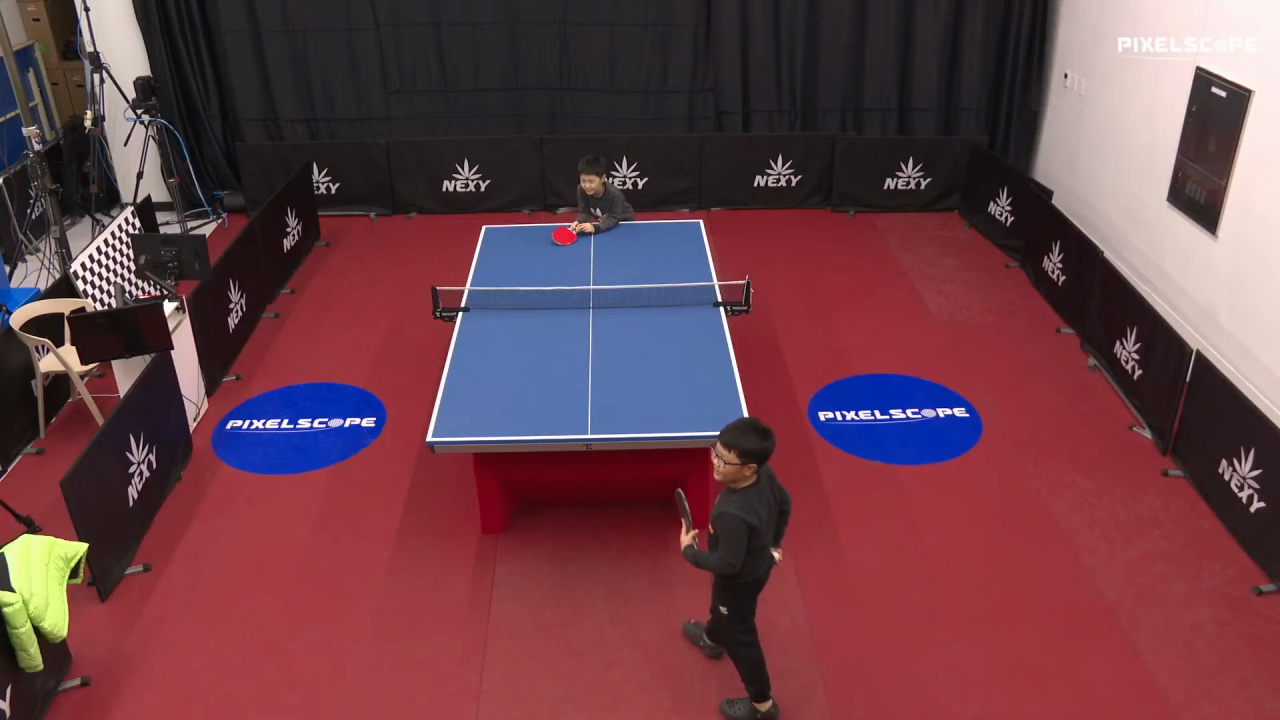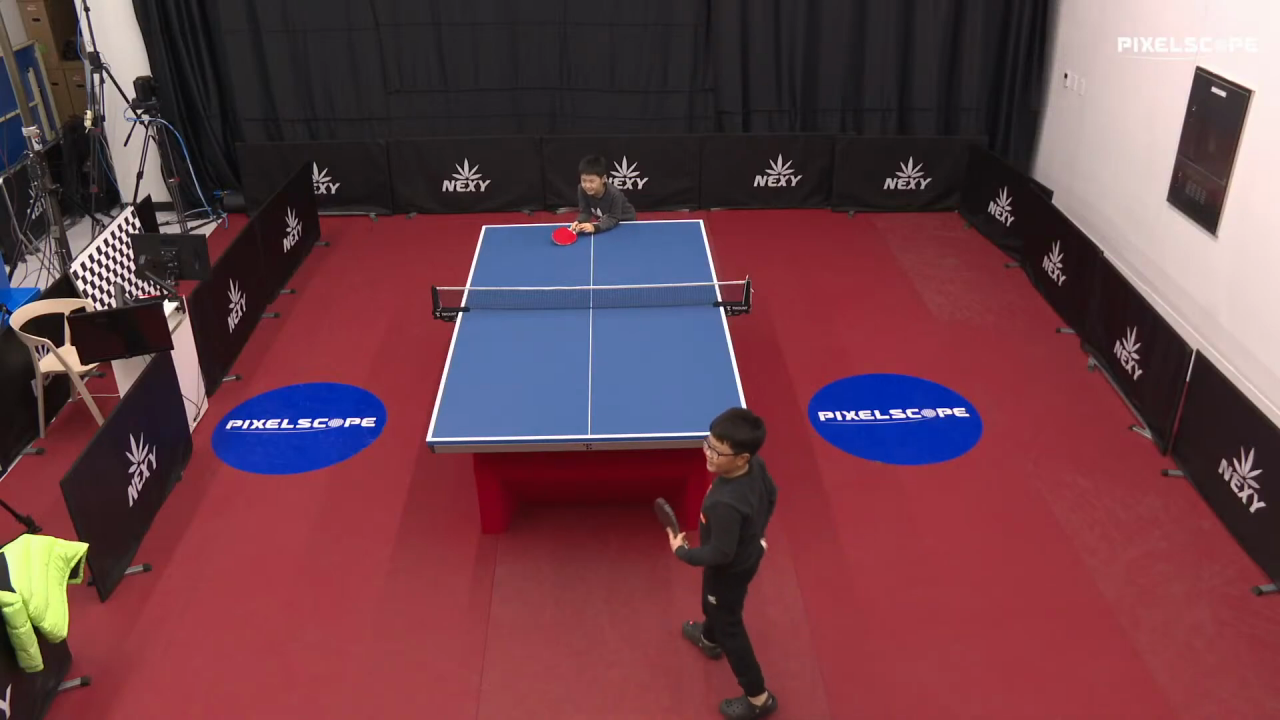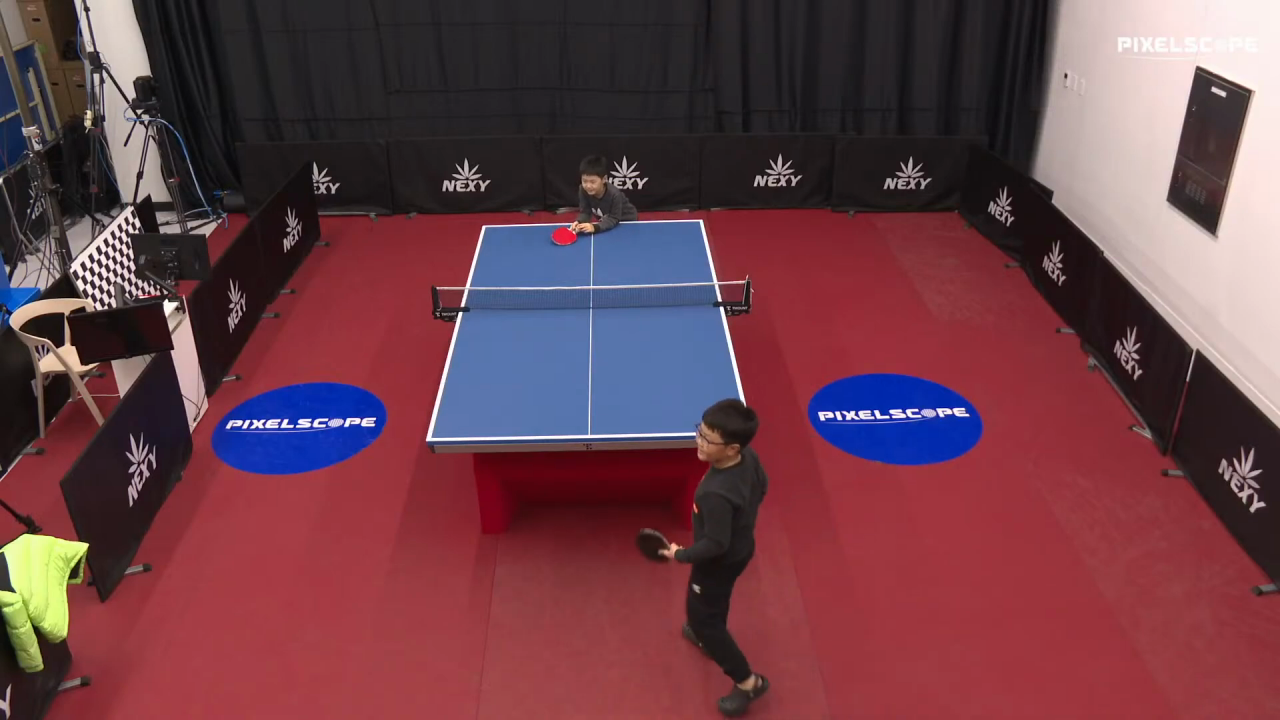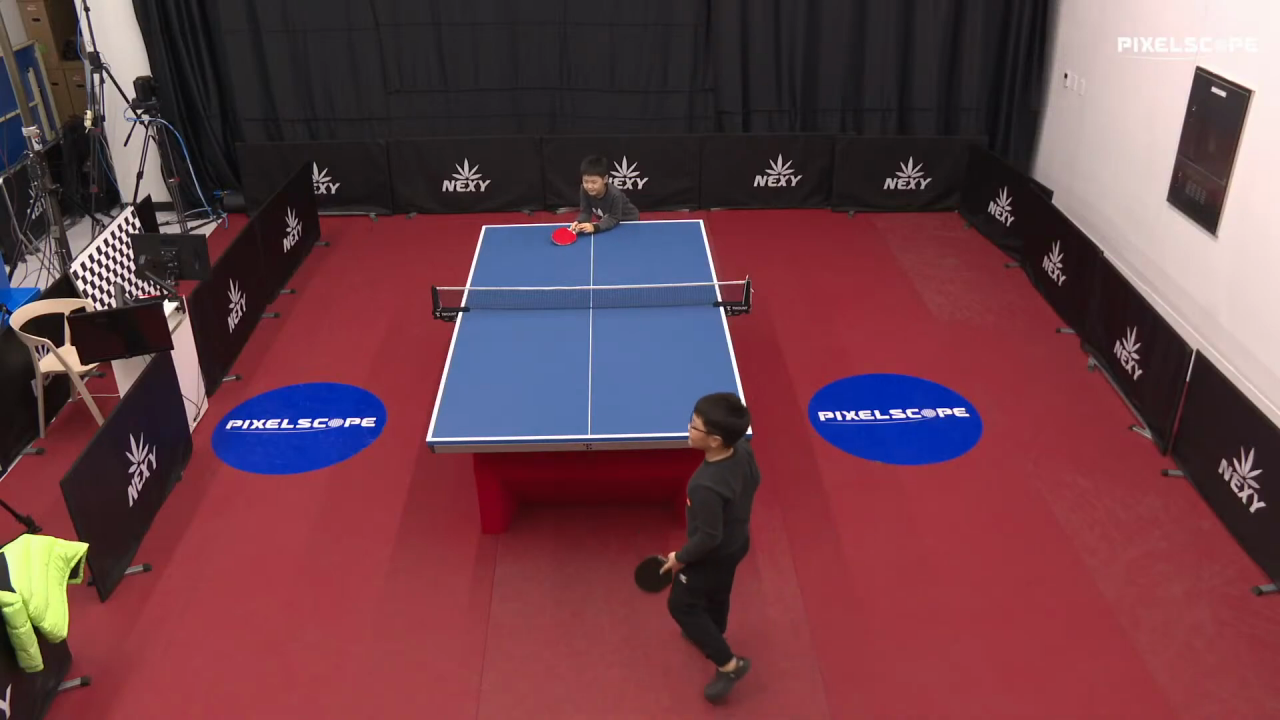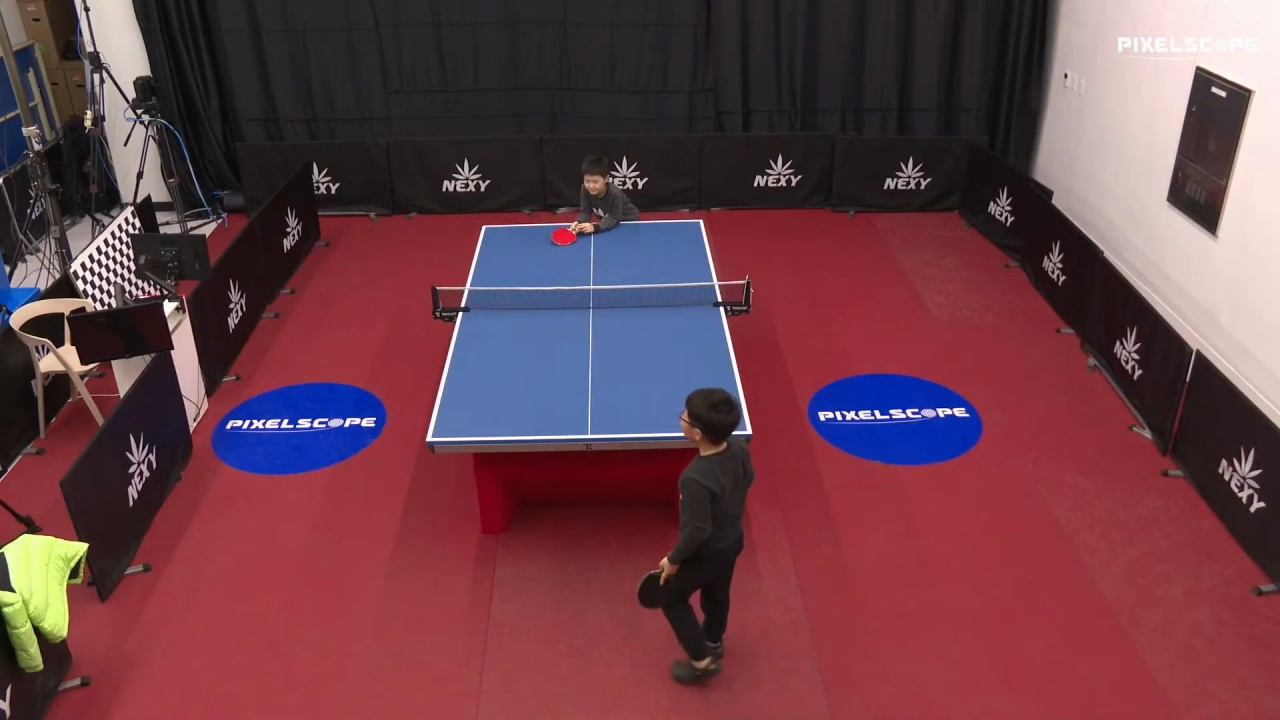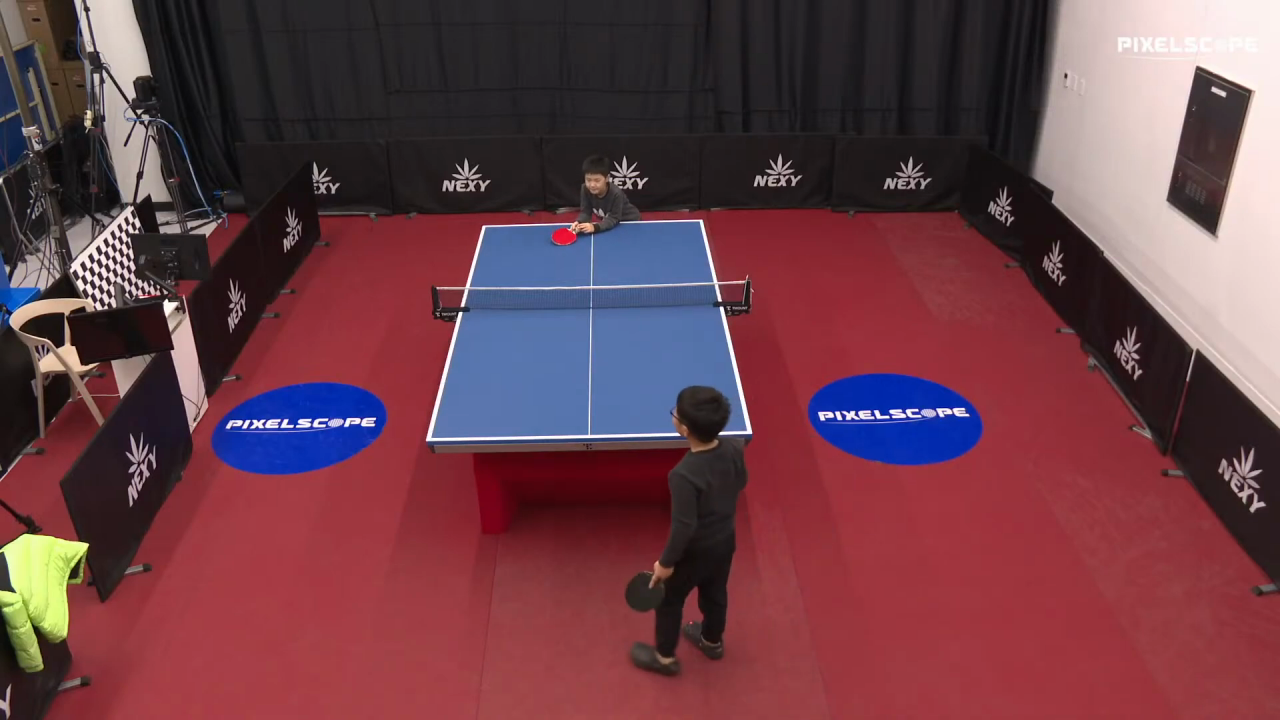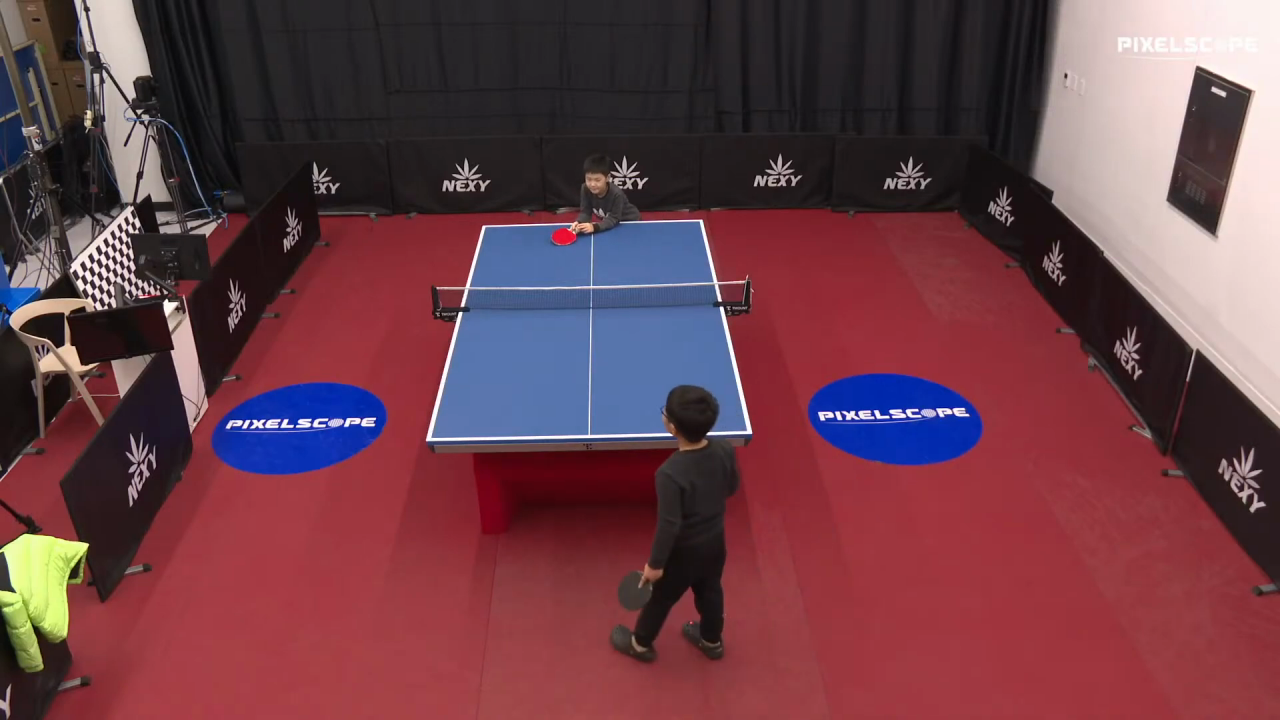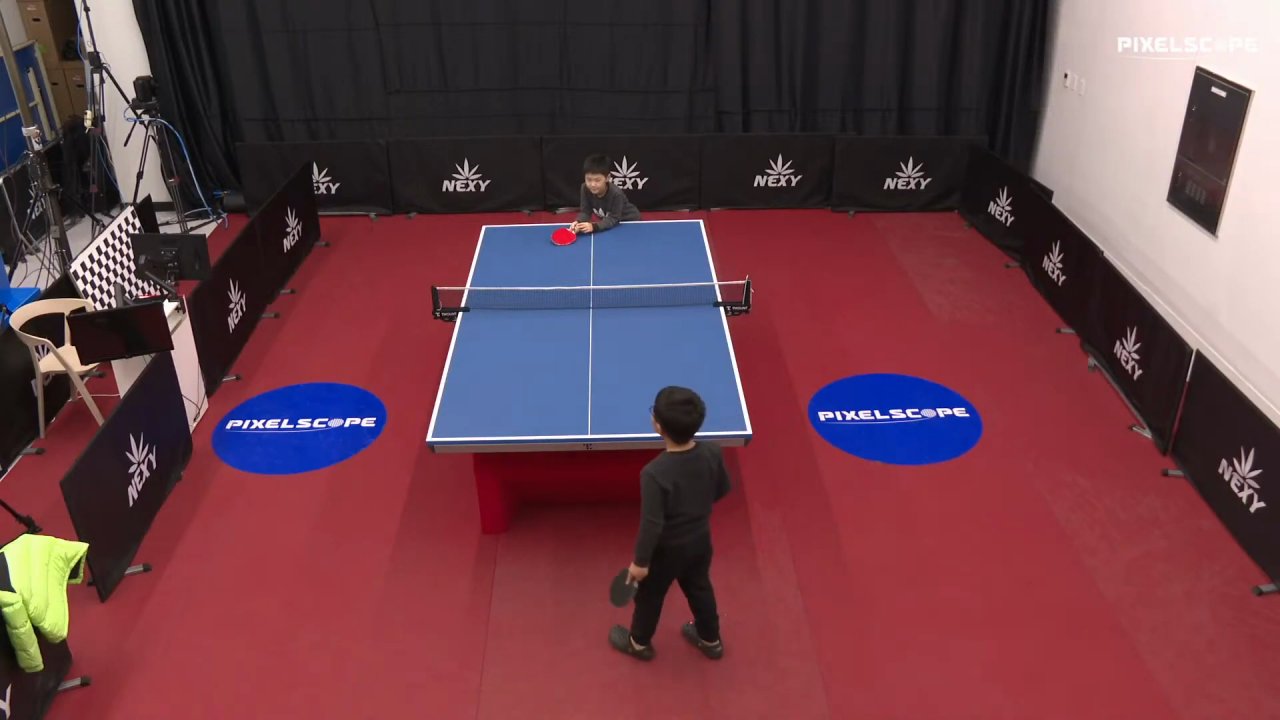
dt=0.1s
person 1, frame 1
left shoulder: (732, 514)
right shoulder: (766, 476)
left elbow: (727, 564)
right elbow: (784, 506)
left wrist: (690, 550)
right wrist: (773, 543)
left hip: (739, 580)
right hip: (758, 566)
left knee: (742, 637)
right knee: (723, 610)
right ankle: (711, 639)
person 1, frame 2
left shoulder: (725, 503)
right shoulder: (756, 466)
left elbow: (719, 554)
right elbow: (770, 496)
left wrist: (681, 550)
right wrist: (757, 532)
left hip: (729, 570)
right hip: (748, 556)
left knee: (728, 627)
right knee: (715, 607)
right ankle: (710, 639)
person 1, frame 3
left shoulder: (716, 492)
right shoulder: (750, 457)
left elbow: (713, 545)
right elbow: (761, 487)
left wrist: (680, 554)
left hip: (719, 561)
right hip: (742, 549)
left knee: (705, 620)
right knee: (716, 601)
left ankle: (747, 682)
right ankle: (705, 638)
person 1, frame 4
left shoulder: (707, 485)
right shoulder: (743, 451)
left elbow: (708, 538)
right elbow: (753, 483)
left wrist: (680, 558)
left hip: (711, 555)
right hip: (737, 544)
left knee: (682, 605)
right knee: (717, 595)
left ankle: (728, 664)
right ankle: (711, 638)
person 1, frame 5
left shoulder: (695, 479)
right shoulder: (740, 449)
left elbow: (697, 531)
right elbow: (747, 480)
left wrist: (674, 560)
left hip: (705, 552)
right hip: (733, 541)
left knee: (672, 597)
right knee: (717, 593)
left ankle: (701, 660)
right ankle: (712, 640)
person 1, frame 6
left shoulder: (684, 475)
right shoulder: (733, 449)
left elbow: (684, 526)
right elbow: (740, 482)
left wrist: (666, 562)
left hip: (696, 550)
right hip: (725, 540)
left knee: (668, 597)
right knee: (715, 592)
left ankle: (664, 656)
right ankle: (712, 640)
person 1, frame 7
left shoulder: (671, 473)
right shoulder: (724, 450)
left elbow: (669, 524)
right elbow: (732, 486)
left wrist: (655, 563)
left hip: (684, 549)
right hip: (714, 540)
left knee: (661, 596)
right knee: (710, 590)
left ankle: (641, 644)
right ankle: (711, 640)
person 1, frame 8
left shoulder: (655, 473)
right shoulder: (712, 453)
left elbow: (652, 524)
right elbow: (723, 489)
left wrist: (640, 561)
left hip: (668, 549)
right hip: (700, 540)
left knee: (649, 594)
right knee: (699, 588)
left ankle: (640, 642)
right ankle: (710, 639)
